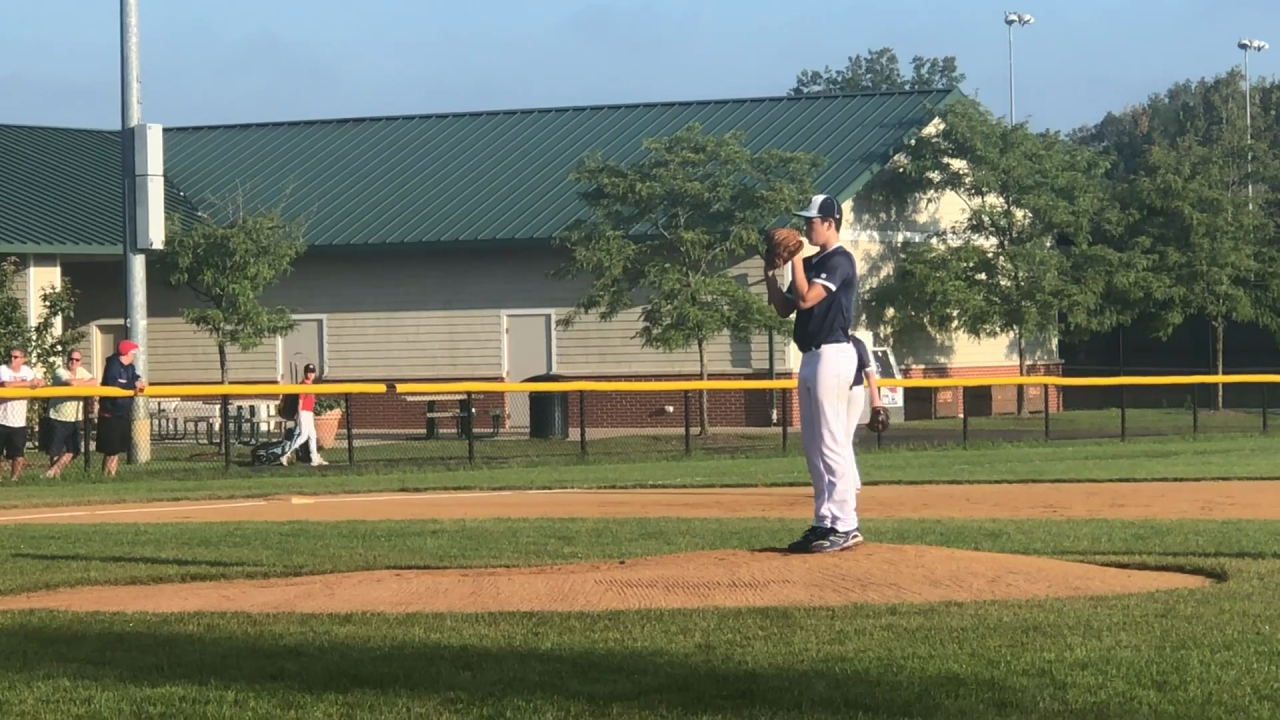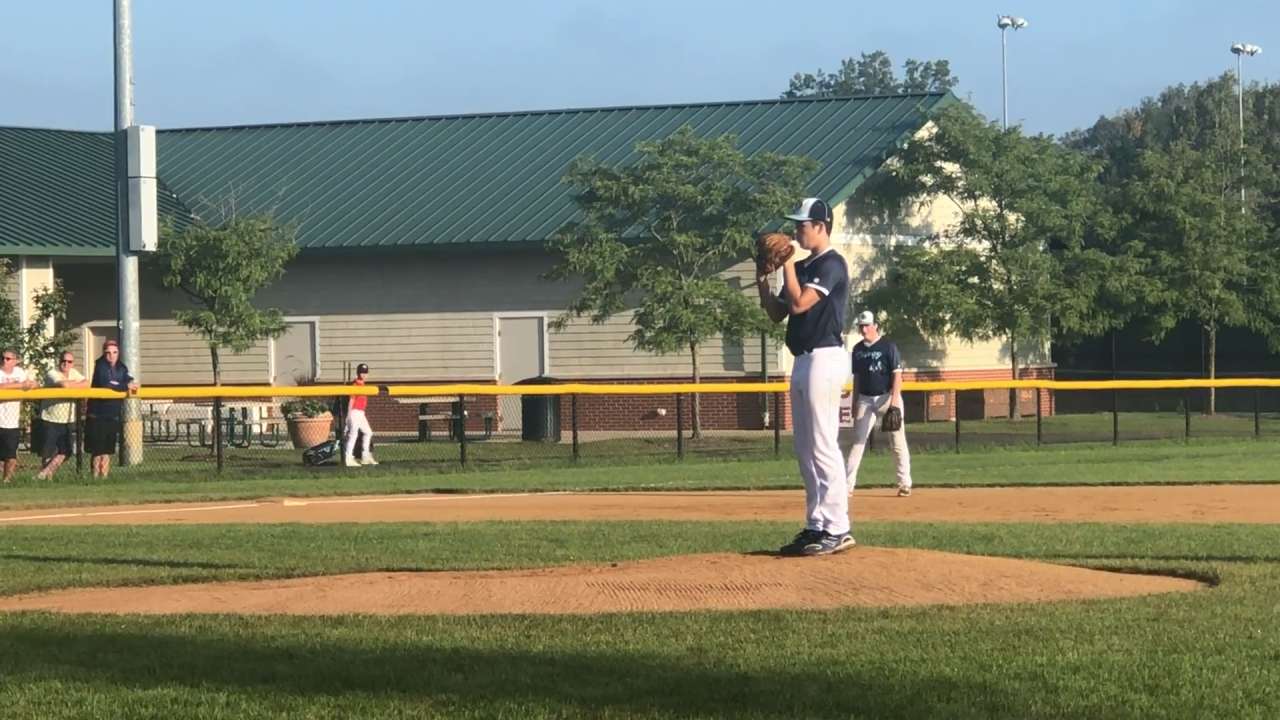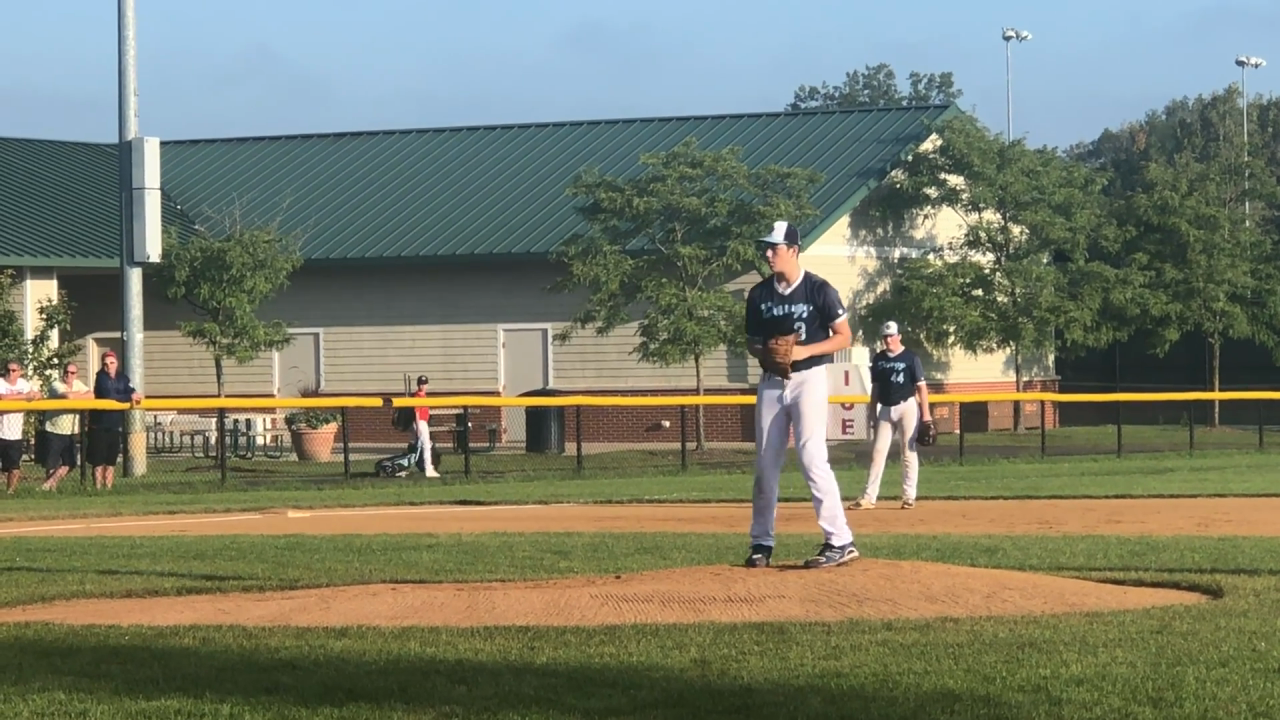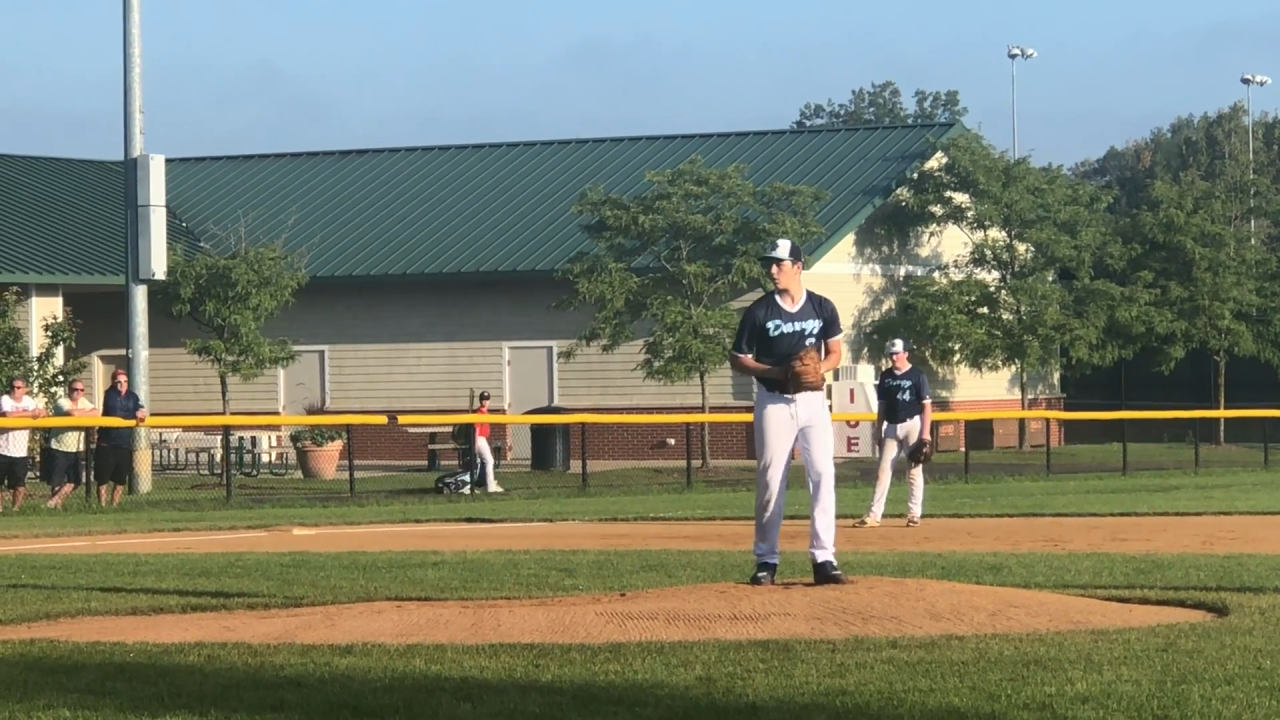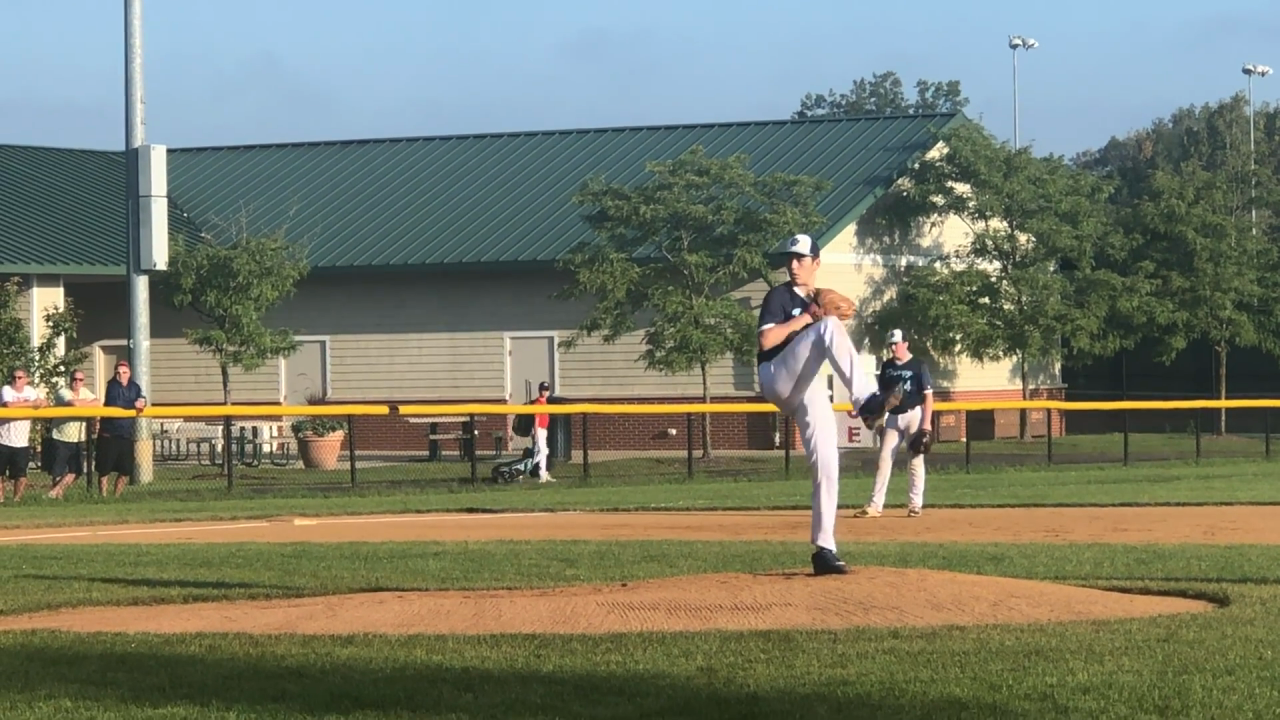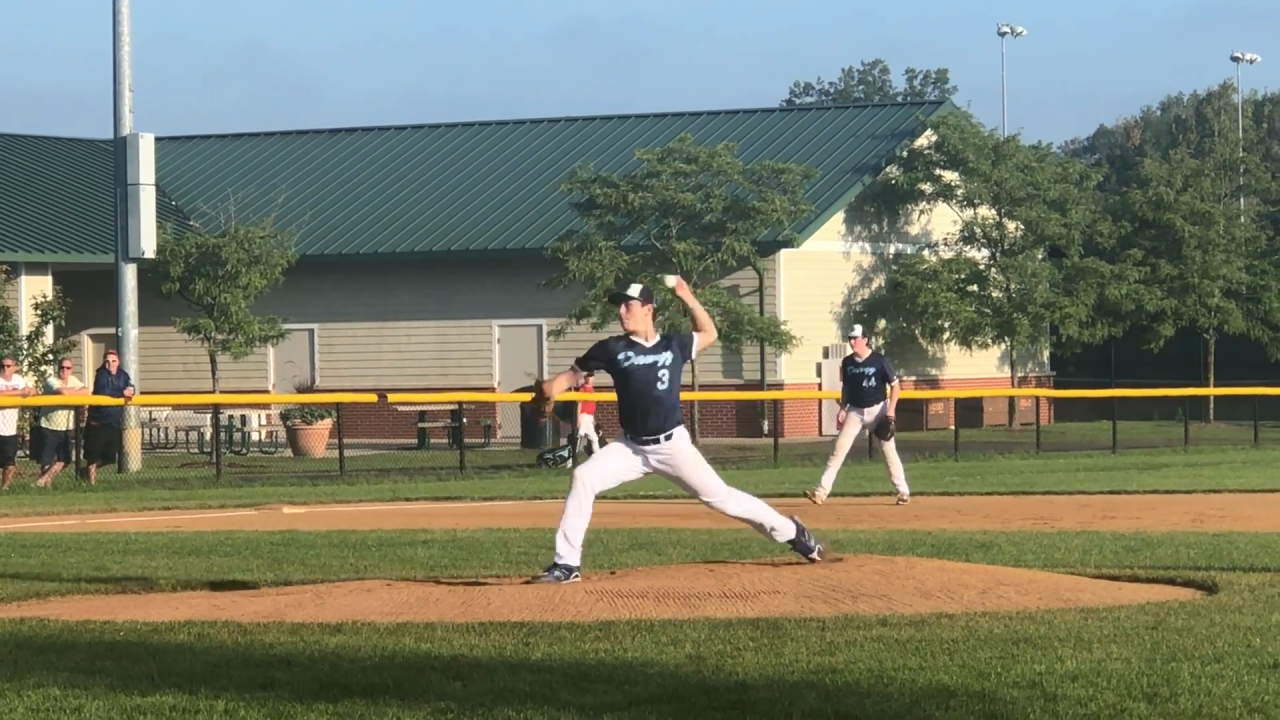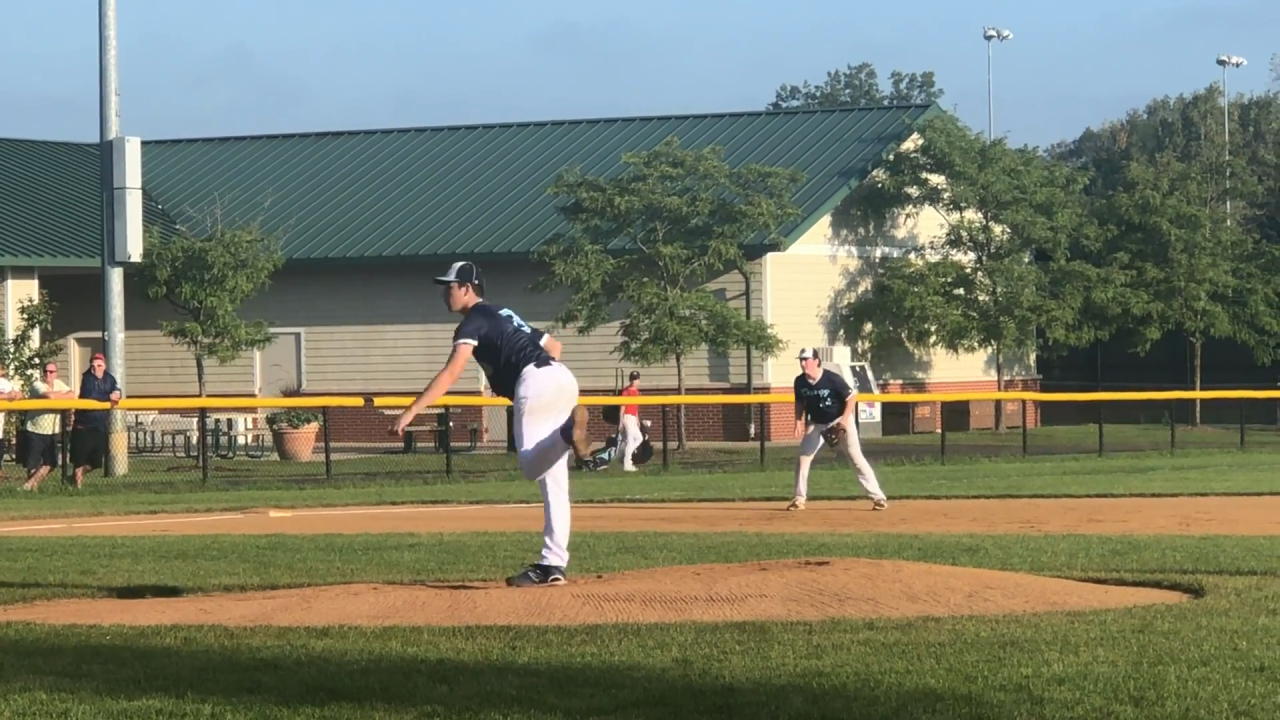
dt=0.7s
person 1, frame 1
left shoulder: (839, 260)
right shoulder: (811, 263)
left elbow: (805, 299)
right elbow: (784, 308)
left wrist: (795, 258)
right wrist: (770, 271)
left hip: (831, 357)
right hip: (810, 358)
left knee: (831, 442)
right knee: (812, 445)
left ankle: (845, 527)
right ankle: (824, 522)
person 1, frame 2
left shoulder: (831, 264)
right shoulder: (803, 266)
left elbow: (799, 304)
right elbow: (777, 313)
left wrist: (787, 264)
right wrist: (763, 276)
left hip: (823, 360)
right hip: (803, 362)
left knee: (823, 447)
right knee: (805, 449)
left ankle: (837, 529)
right ankle: (817, 526)
person 1, frame 3
left shoulder: (819, 290)
right shoulder: (758, 294)
left elbow: (844, 337)
right elbow: (752, 341)
left wrist: (804, 351)
right wrist: (764, 355)
left hip: (810, 380)
right hip: (771, 383)
left knee: (812, 459)
right knee: (766, 465)
left ankle: (840, 541)
right ankle: (762, 542)
person 1, frame 4
left shoulder: (822, 307)
right shoulder: (758, 311)
left elbow: (835, 353)
right elbow: (738, 359)
left wrist: (817, 369)
right wrist: (775, 372)
left hip: (813, 399)
right hip: (773, 401)
left knee: (823, 476)
right knee: (770, 484)
left ankle: (823, 559)
right ankle: (766, 560)
person 1, frame 5
left shoulder: (825, 303)
right shoulder: (778, 296)
left elbow: (845, 348)
right elbow: (765, 341)
left wrist: (841, 315)
right wrist: (809, 315)
left hip: (810, 388)
right hip: (778, 377)
left knee: (826, 465)
right knee: (827, 328)
left ankle: (824, 550)
right ankle: (867, 400)
person 1, frame 6
left shoulder: (675, 342)
right shoulder: (610, 348)
left elbow: (708, 332)
right elbow: (569, 377)
left wrist: (687, 297)
right wrist: (547, 391)
left hip: (672, 444)
right hip: (631, 444)
left knee: (723, 498)
right knee: (584, 478)
left ankle: (792, 532)
right ankle: (566, 564)
person 1, frame 7
left shoulder: (474, 322)
right shoulder: (503, 315)
left elbow: (450, 373)
right elbow: (554, 347)
left wrist: (410, 412)
left hip: (538, 383)
right hip: (563, 381)
left knee: (531, 462)
right knee: (552, 475)
left ankle: (567, 432)
right ankle: (552, 563)
